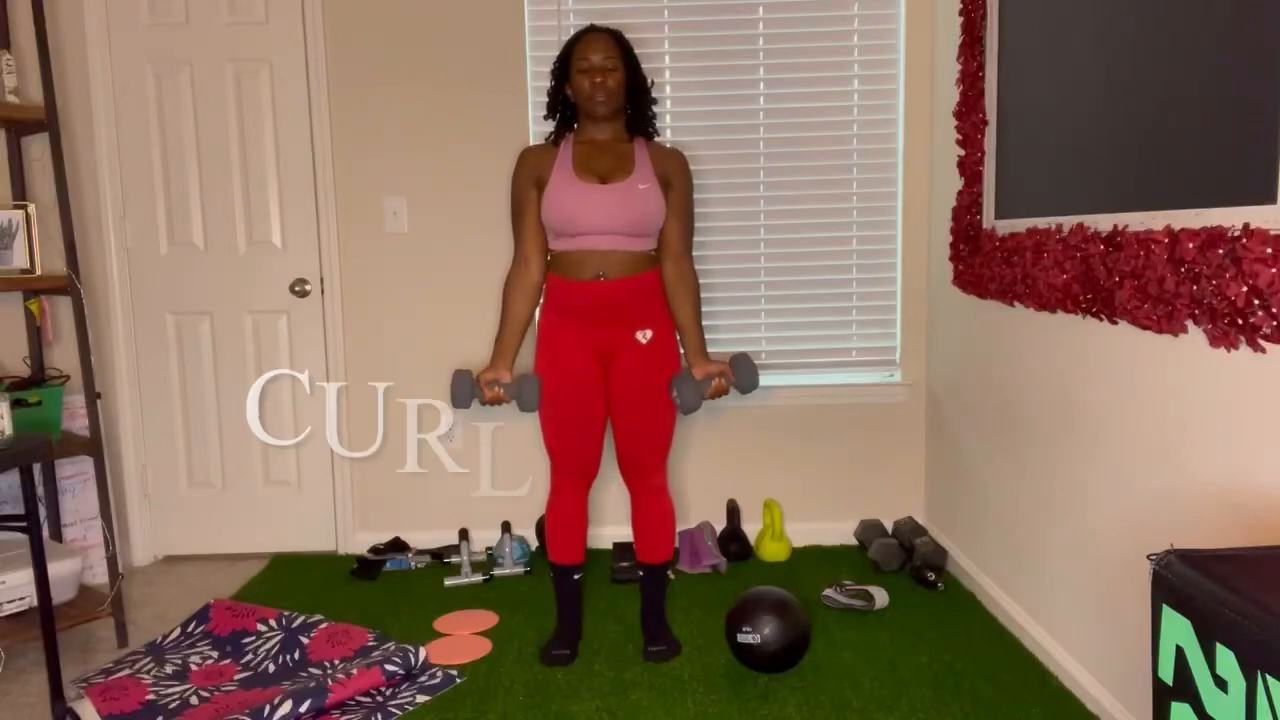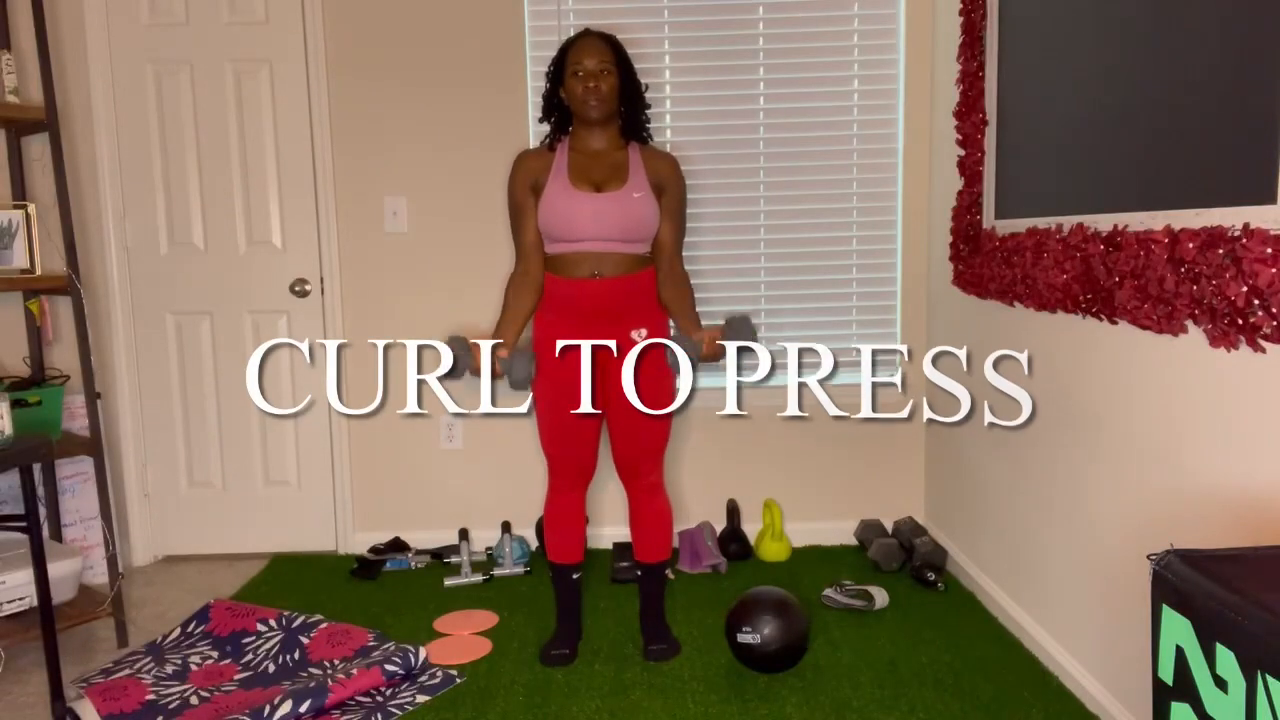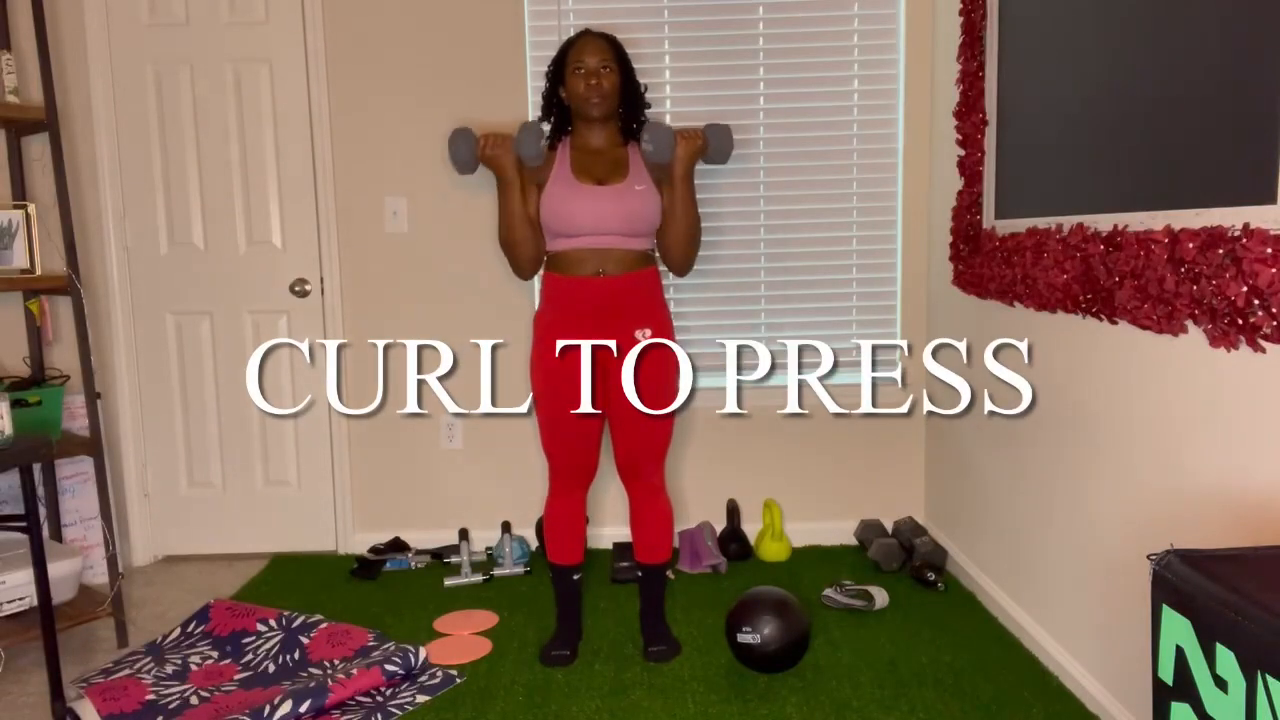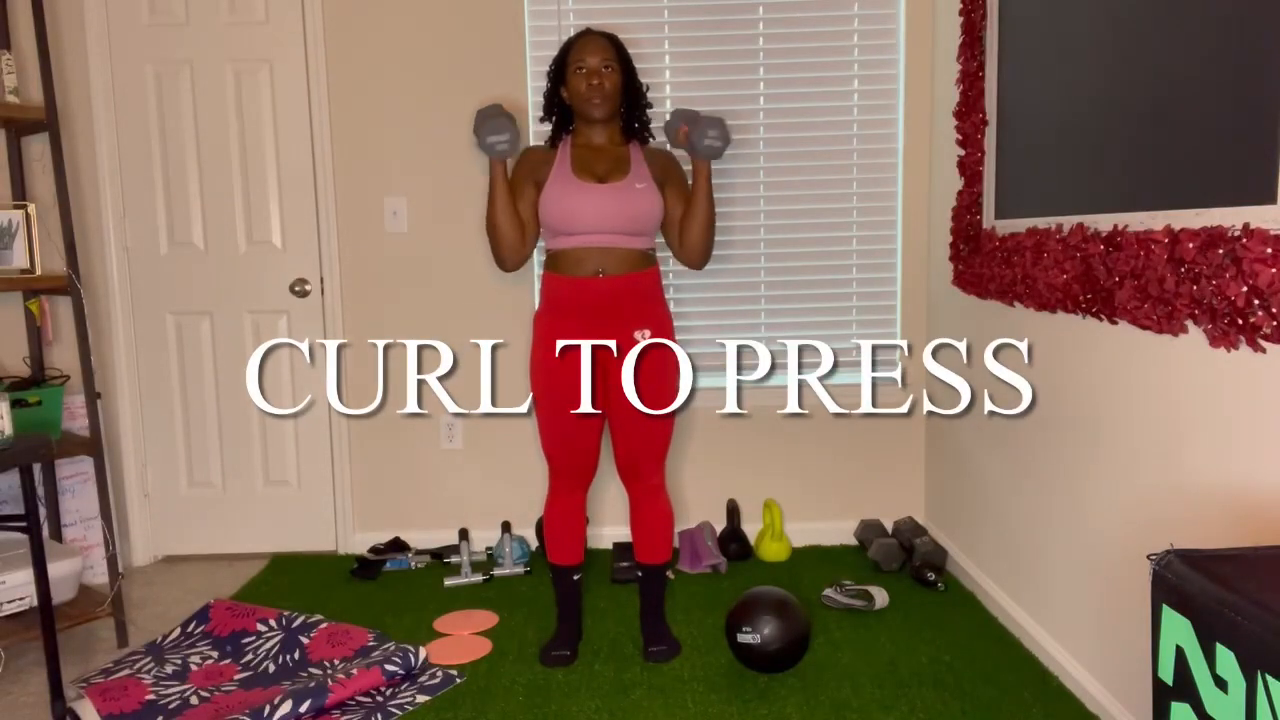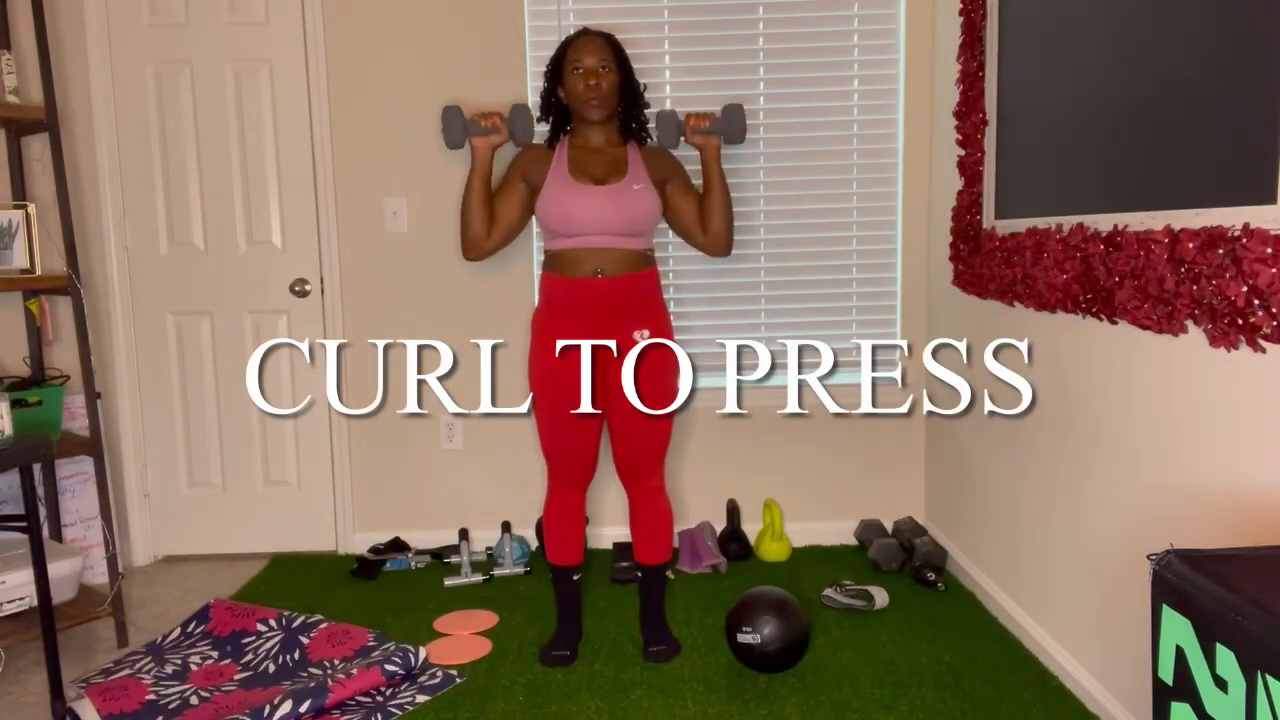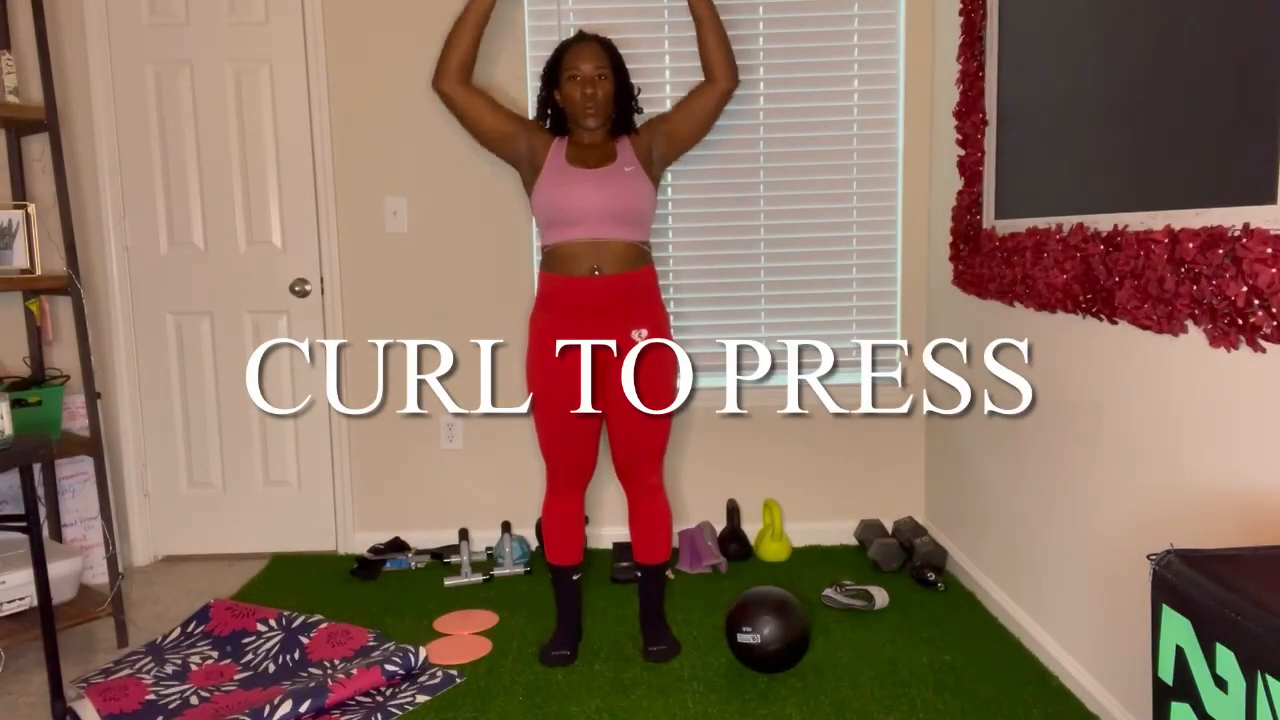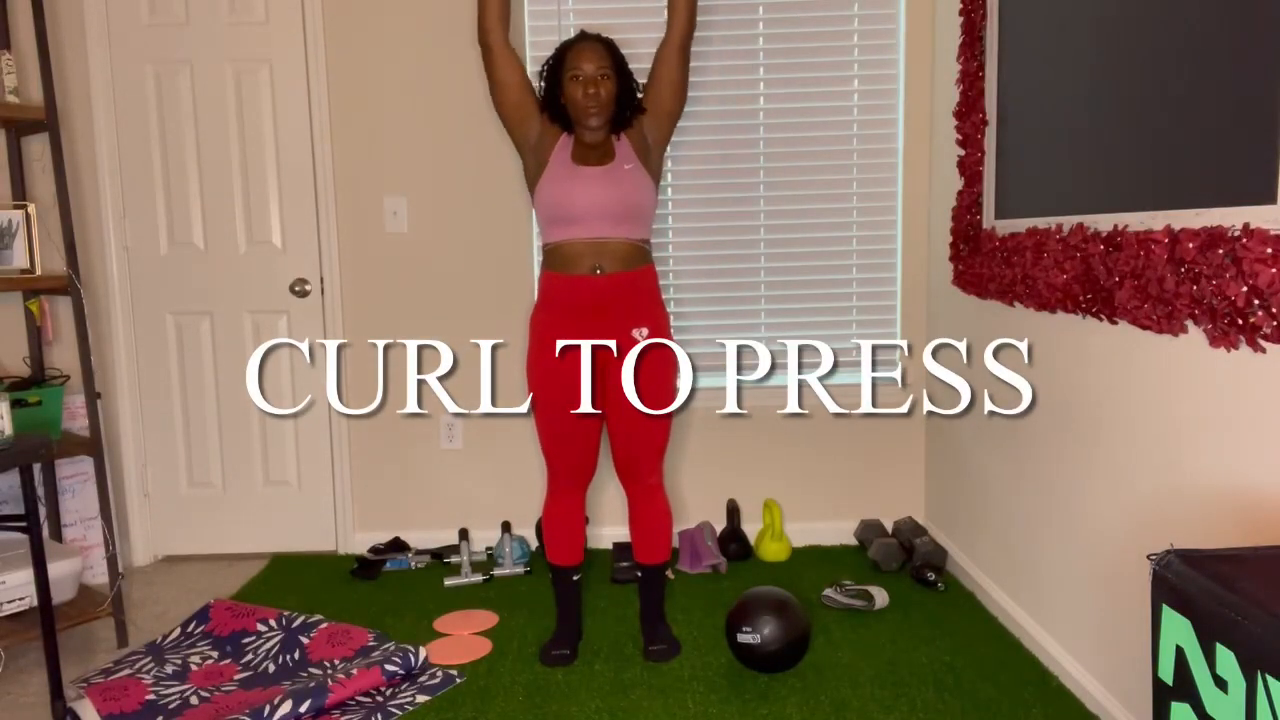
dt=0.5s
person 1, frame 1
left shoulder: (665, 164)
right shoulder: (539, 164)
left elbow: (677, 263)
right elbow: (527, 265)
left wrist: (697, 353)
right wrist: (502, 359)
left hip: (644, 327)
right hip: (566, 328)
left knee: (649, 477)
right knee: (568, 479)
left ankle: (654, 616)
right ankle: (567, 620)
person 1, frame 2
left shoulder: (658, 168)
right shoulder: (533, 168)
left elbow: (669, 265)
right elbow: (529, 267)
left wrist: (693, 330)
right wrist: (504, 339)
left hip: (639, 329)
right hip: (562, 331)
left knee: (644, 475)
right knee: (566, 478)
left ankle: (653, 615)
right ankle: (567, 619)
person 1, frame 3
left shoulder: (655, 162)
right shoulder: (538, 163)
left elbow: (681, 259)
right elbow: (523, 262)
left wrist: (683, 173)
right wrist: (506, 177)
left hip: (642, 326)
right hip: (564, 330)
left knee: (645, 476)
right knee: (569, 478)
left ankle: (654, 615)
right ankle: (568, 619)
person 1, frame 4
left shoulder: (657, 162)
right shoulder: (538, 163)
left elbow: (694, 252)
right elbow: (509, 254)
left wrist: (701, 165)
right wrist: (498, 165)
left hip: (641, 327)
right hip: (563, 330)
left knee: (645, 477)
right knee: (566, 479)
left ankle: (653, 616)
right ankle: (567, 619)
person 1, frame 5
left shoulder: (654, 162)
right shoulder: (536, 163)
left elbow: (717, 239)
right elbow: (477, 243)
left wrist: (709, 154)
right wrist: (482, 155)
left hip: (640, 327)
right hip: (562, 329)
left knee: (644, 477)
right knee: (566, 479)
left ankle: (653, 616)
right ankle: (568, 620)
person 1, frame 6
left shoulder: (648, 148)
right shoulder: (533, 150)
left elbow: (723, 82)
right elbow: (450, 84)
left hip: (638, 323)
right hip: (560, 326)
left knee: (644, 477)
right knee: (565, 480)
left ankle: (653, 615)
right ankle: (567, 619)
person 1, frame 7
left shoulder: (645, 141)
right shoulder: (540, 143)
left hip: (638, 319)
right hip: (561, 323)
left knee: (644, 476)
right knee: (567, 478)
left ankle: (654, 615)
right ankle: (567, 619)
